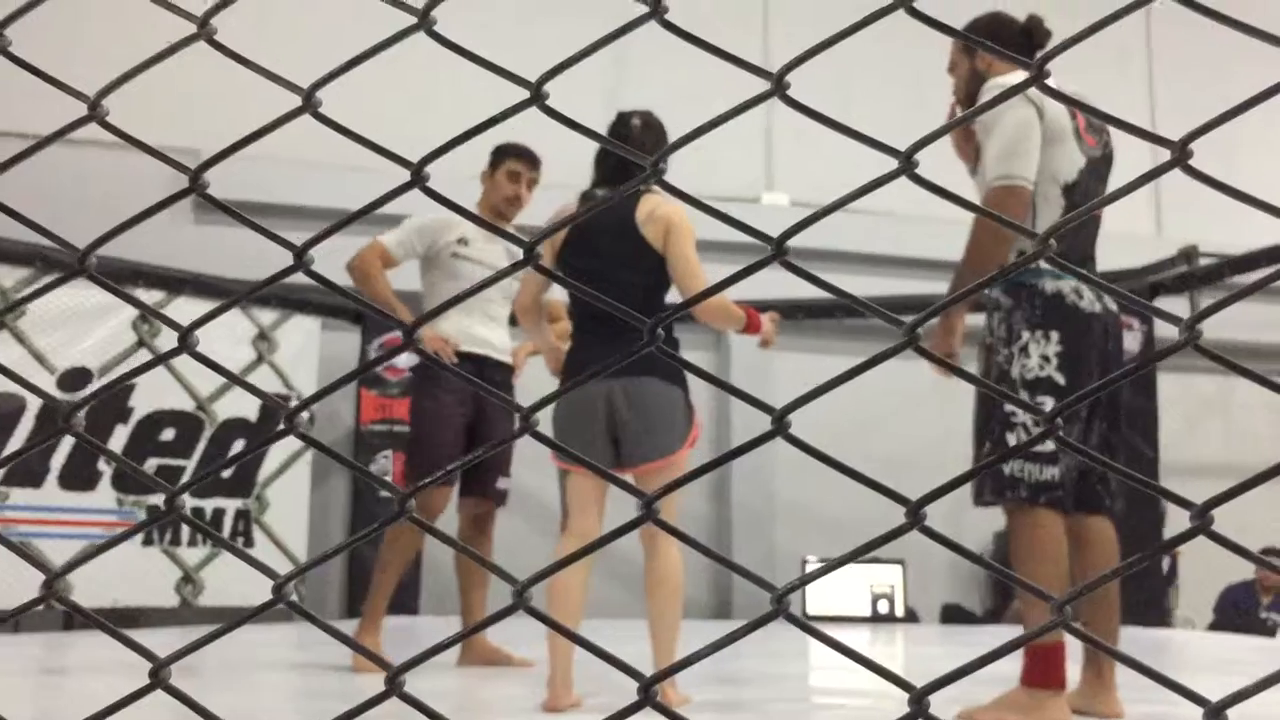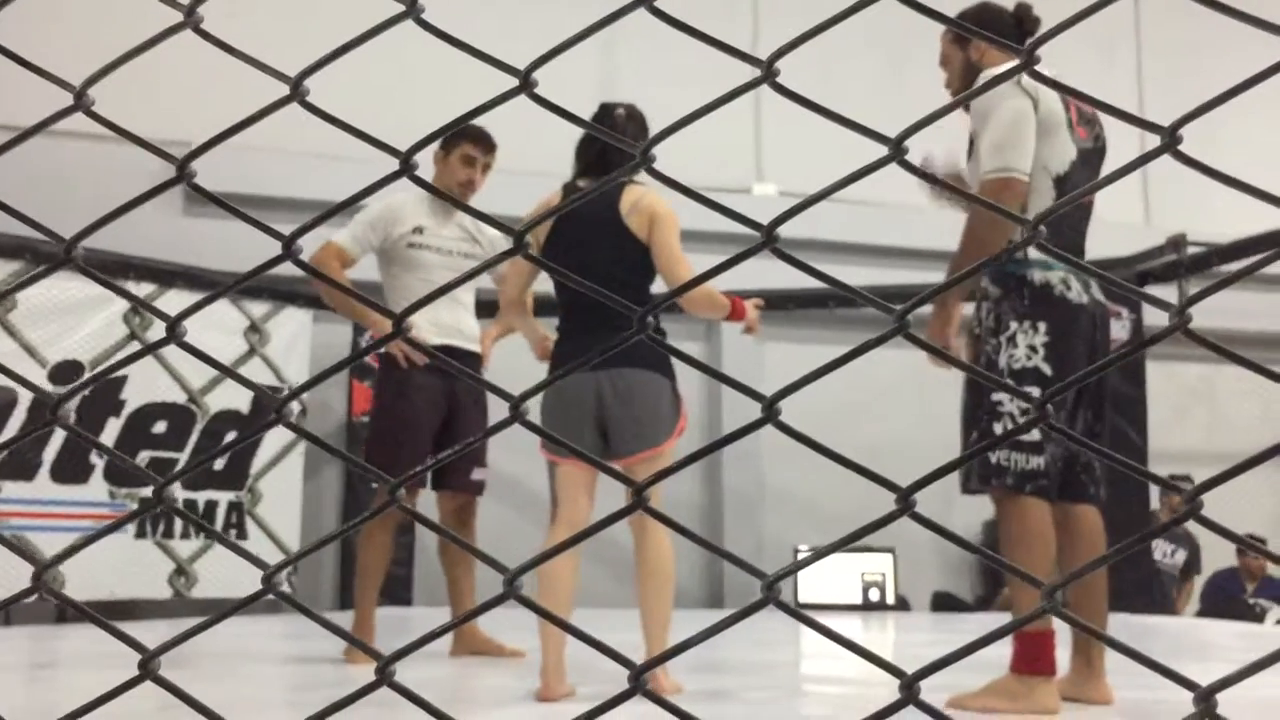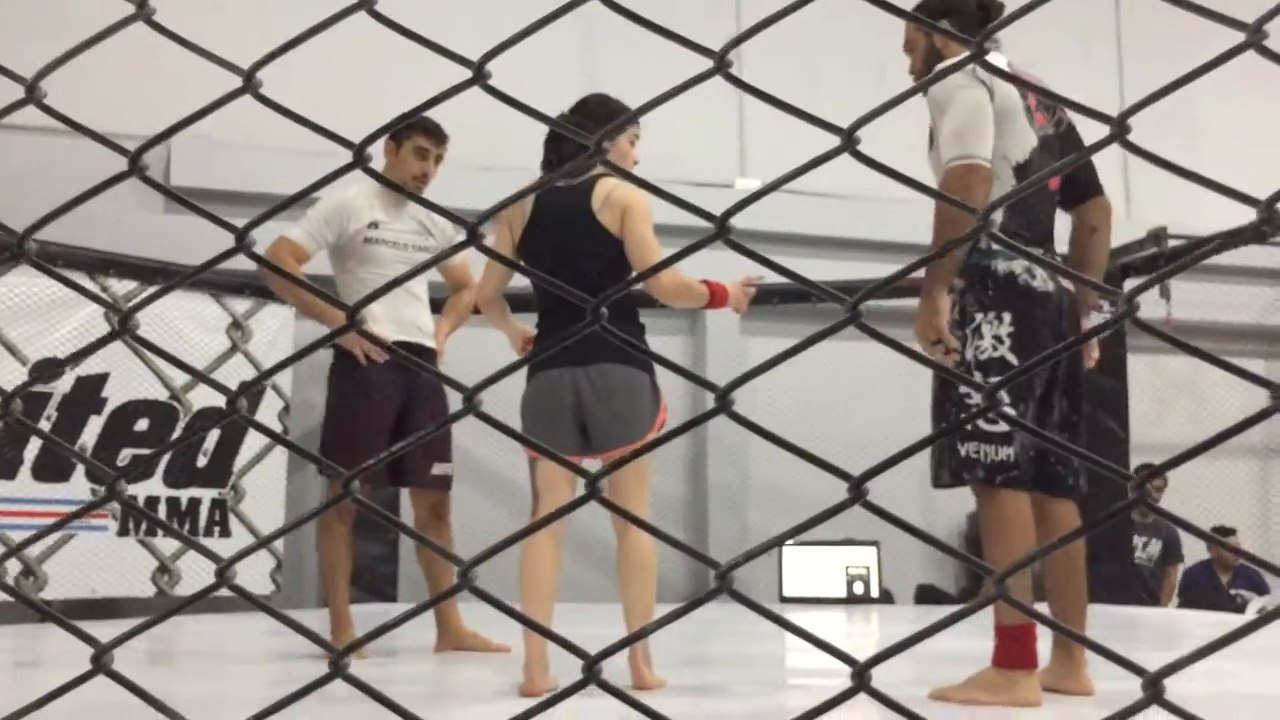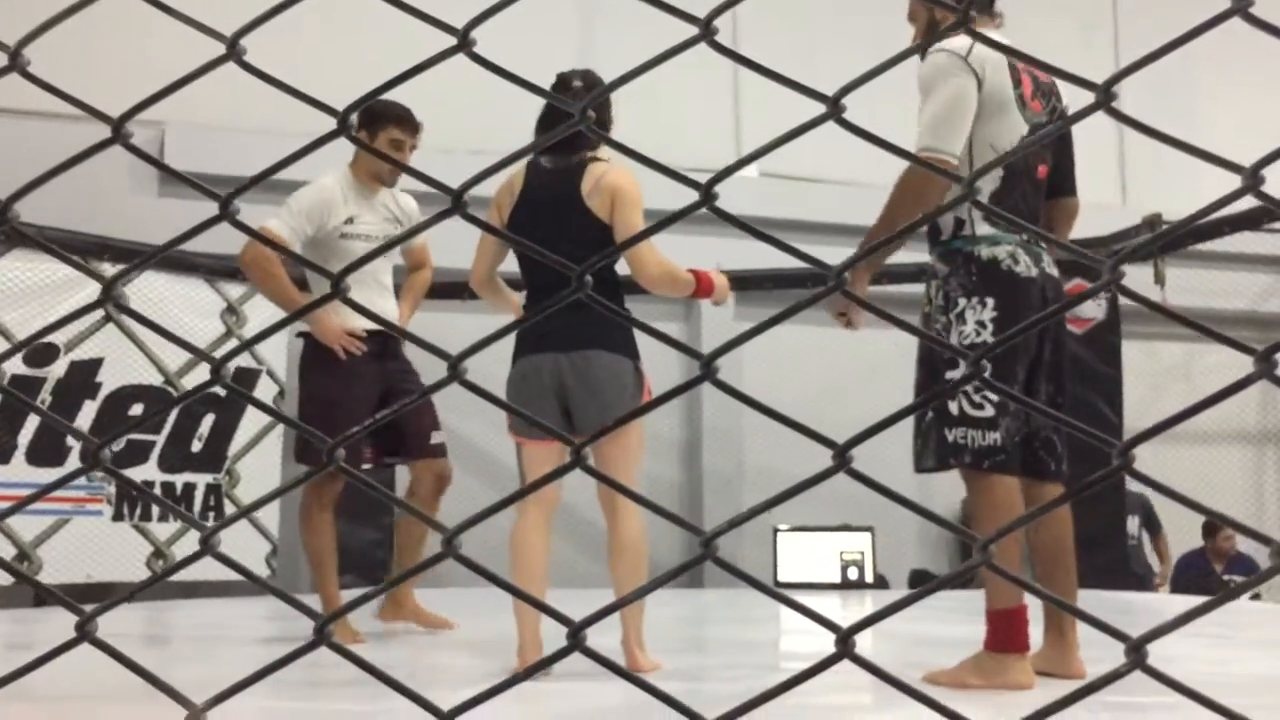
dt=0.5s
person 1, frame 1
left shoulder: (1009, 95)
right shoulder: (1082, 118)
left elbow: (1009, 209)
left wrist: (952, 307)
right wrist: (977, 160)
left hip: (1040, 310)
right hip: (1089, 311)
left knee: (1032, 494)
right knee: (1086, 499)
person 1, frame 2
left shoulder: (1003, 87)
right shoulder: (1076, 109)
left elbow: (1005, 198)
left wrist: (949, 297)
right wrist: (969, 192)
left hip: (1026, 299)
right hip: (1079, 301)
left knee: (1017, 481)
right knee: (1073, 488)
person 1, frame 3
left shoulder: (960, 77)
right shoulder: (1039, 97)
left elbow: (966, 183)
right elbow: (1095, 212)
left wrist: (932, 292)
right wrist: (1080, 310)
left hip: (996, 291)
right hip: (1050, 295)
left knee: (995, 475)
right knee: (1049, 481)
left ankle: (1014, 667)
right ankle: (1069, 661)
person 1, frame 4
left shoulder: (953, 56)
right shoulder: (1039, 79)
left elbow: (930, 174)
right elbow: (1063, 204)
left wrist: (862, 265)
left hip: (978, 275)
right hip: (1037, 280)
left knee: (983, 458)
right knee: (1037, 463)
left ankle: (1006, 651)
right ankle: (1061, 644)
person 2, frame 1
left shoulder: (566, 215)
right shoulder: (664, 211)
left elbow: (526, 306)
right elbow: (701, 304)
left wrist: (550, 348)
right wrist: (756, 323)
left hip: (583, 383)
right hip: (652, 382)
left knee: (578, 532)
right knee: (661, 534)
left ankle: (559, 682)
right ankle: (666, 680)
person 2, frame 2
left shoulder: (549, 207)
right shoulder: (648, 202)
left elbow: (510, 299)
right elbow: (688, 294)
left wrist: (536, 337)
right wrist: (740, 310)
left hip: (571, 375)
right hip: (640, 372)
left knee: (567, 522)
right knee: (651, 522)
left ankle: (553, 671)
right ankle: (659, 668)
person 2, frame 3
left shoulder: (525, 204)
right shoulder: (622, 195)
left elbow: (487, 296)
right elbow: (661, 284)
left wrist: (515, 333)
right wrist: (725, 295)
left hip: (551, 371)
right hip: (618, 368)
left knee: (548, 518)
right knee: (632, 518)
left ankle: (536, 667)
right ankle: (641, 663)
person 2, frame 4
left shoulder: (515, 183)
right shoulder: (612, 178)
left elbow: (481, 278)
right elbow: (649, 273)
right wrist: (708, 284)
left hip: (535, 354)
right hip: (603, 352)
left knee: (536, 502)
right knee: (621, 501)
left ankle: (529, 648)
right ankle: (634, 646)
person 3, frame 1
left shoulder: (524, 254)
right shoulder: (443, 225)
right elbow: (363, 263)
right wrist: (413, 326)
left hip: (497, 379)
right hip: (445, 369)
left knee: (480, 511)
right knee: (428, 499)
left ankle: (473, 639)
right ankle: (368, 629)
person 3, frame 2
left shoulder: (486, 233)
right shoulder: (395, 212)
right elbow: (321, 265)
left wrist: (492, 335)
right wrist: (378, 324)
left hip: (467, 369)
right hip: (412, 363)
left knee: (460, 503)
right knee: (393, 500)
left ankle: (466, 630)
right ankle: (362, 633)
person 3, frame 3
left shoulder: (437, 223)
right shoulder: (347, 205)
left elbow: (465, 288)
right elbow: (275, 263)
left wrist: (443, 330)
right wrist: (338, 323)
left hip: (423, 365)
right hip: (367, 361)
left knee: (433, 499)
right knee: (345, 497)
left ankle: (450, 627)
right ankle: (341, 630)
person 3, frame 4
left shoulder: (405, 206)
right shoulder: (321, 198)
left elbow: (421, 267)
right elbow: (255, 256)
left wrist: (404, 315)
right wrist: (314, 316)
left hip: (391, 350)
right hip: (338, 351)
left knee: (434, 470)
right knee: (327, 481)
left ankle: (399, 595)
right ankle: (333, 612)
